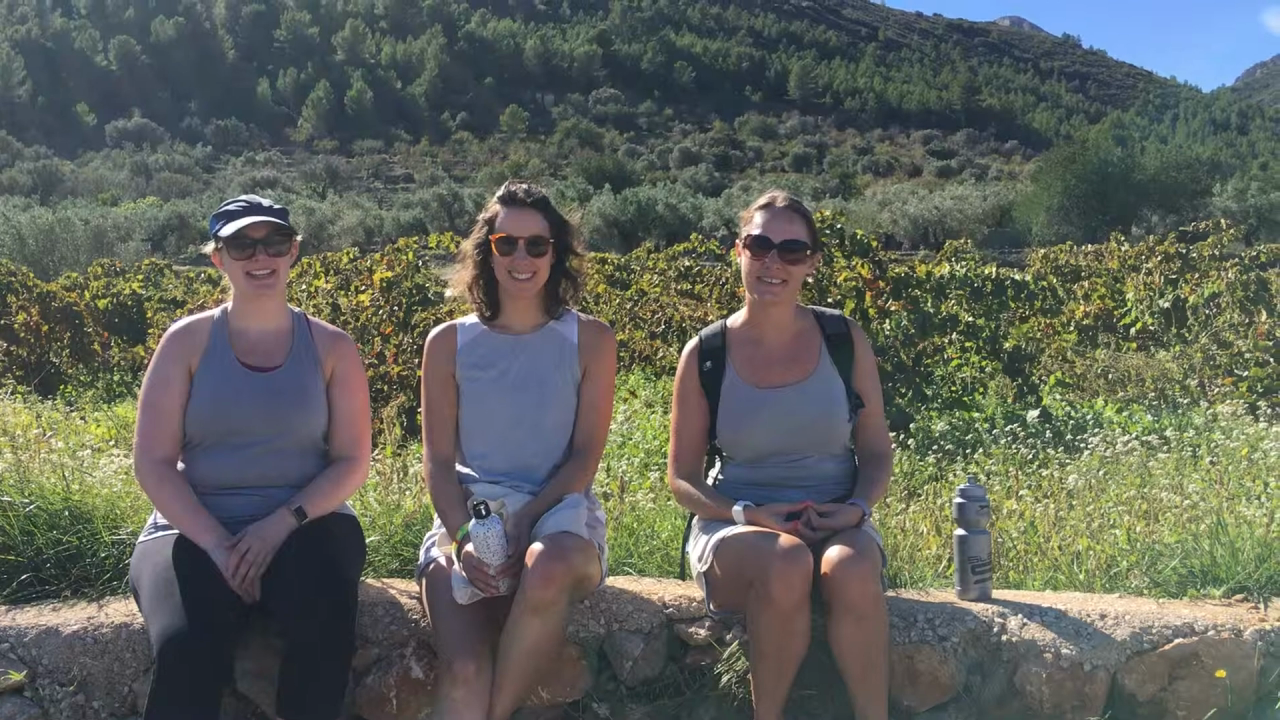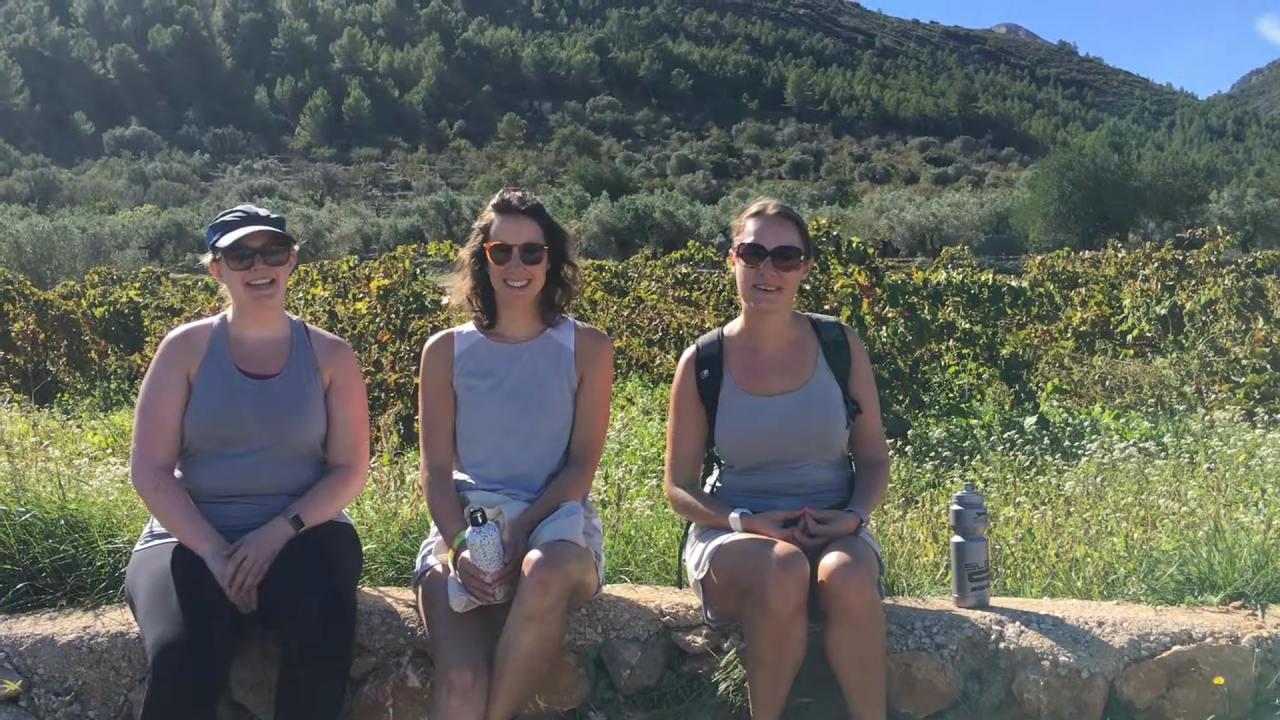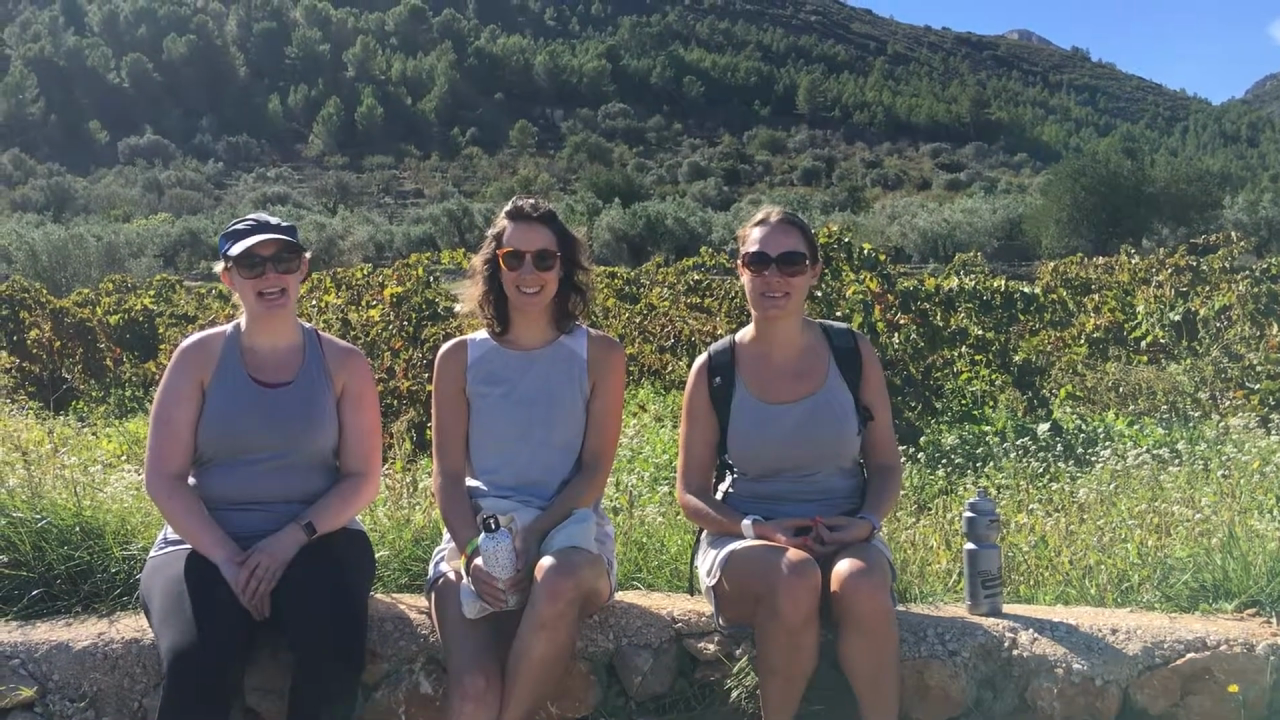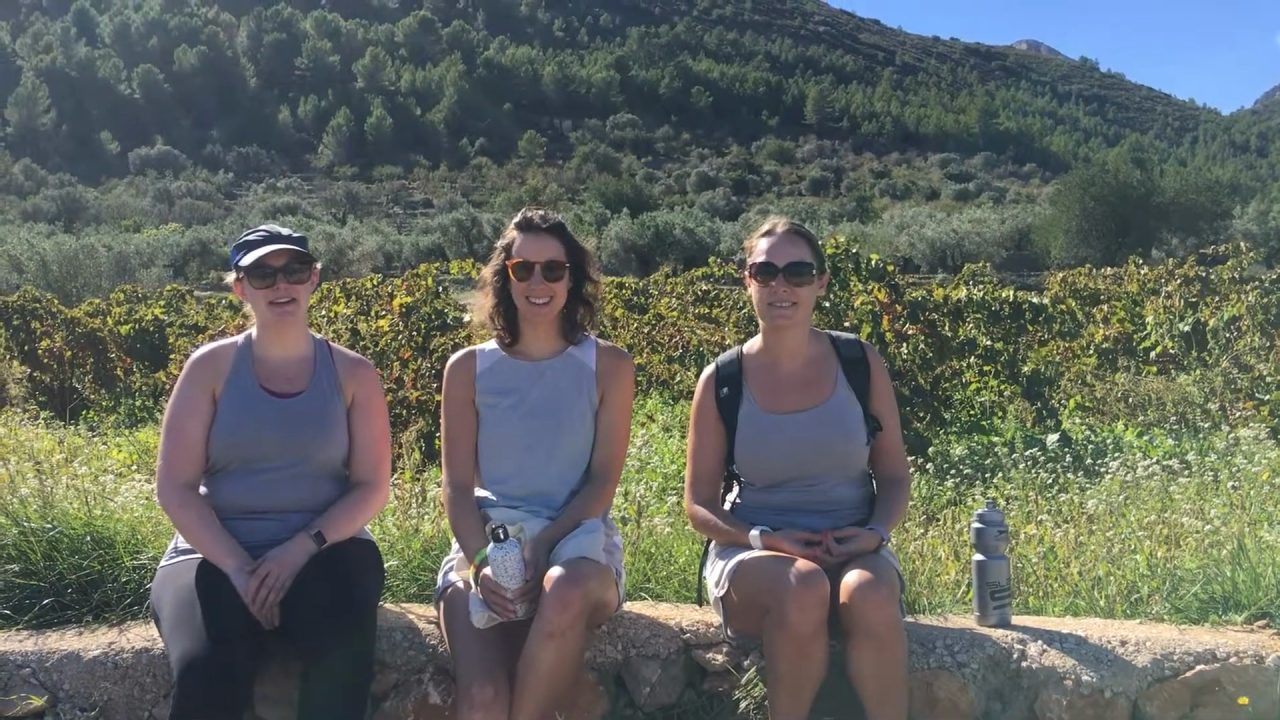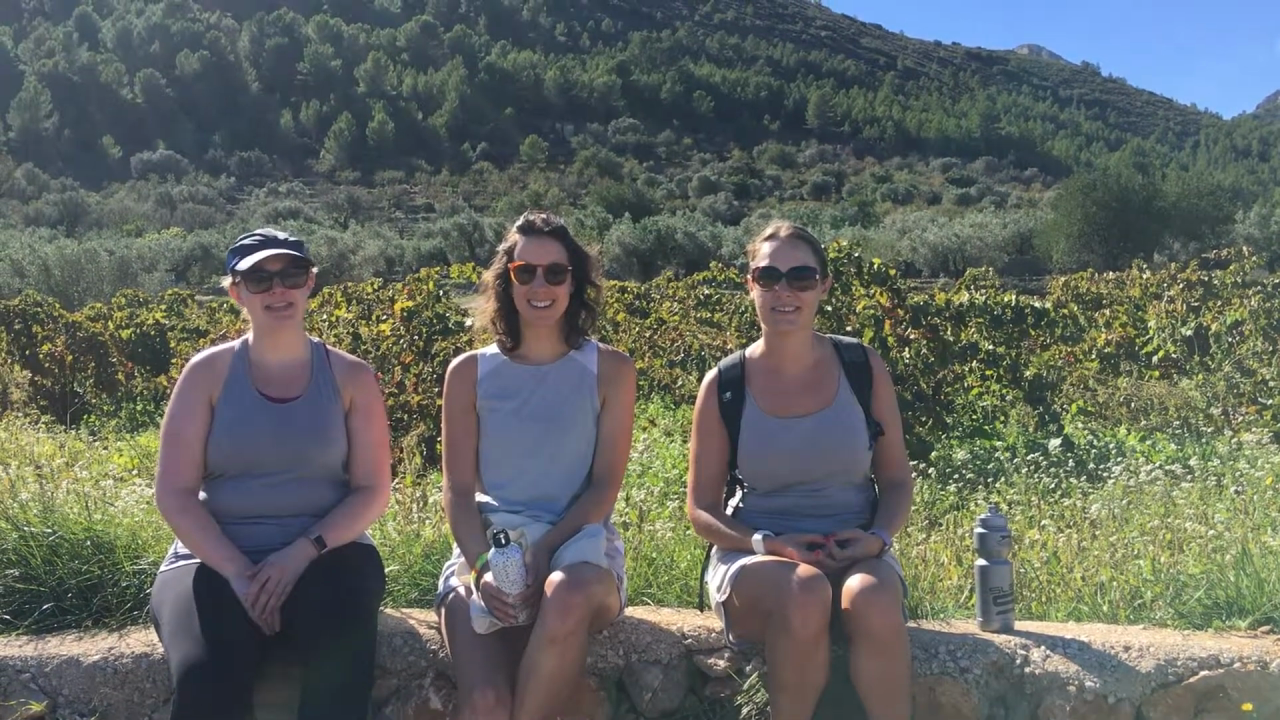
dt=1s
person 1, frame 1
left shoulder: (590, 340)
right shoulder: (448, 343)
left elbow: (586, 455)
right elbow: (438, 462)
left wrist: (524, 522)
right wrist: (464, 538)
left hip: (559, 510)
right hip: (469, 515)
left knee: (549, 567)
right knee: (464, 673)
person 1, frame 2
left shoulder: (588, 348)
right shoulder: (446, 351)
left elbow: (582, 463)
right elbow: (436, 469)
left wrist: (522, 530)
right wrist: (460, 546)
left hip: (555, 520)
right hip: (466, 524)
left knee: (544, 575)
person 1, frame 3
left shoulder: (600, 355)
right shoulder: (459, 358)
left elbow: (594, 470)
right elbow: (448, 476)
left wrist: (533, 537)
right wrist: (472, 552)
left hip: (568, 528)
right hip: (478, 532)
left knee: (557, 581)
person 1, frame 4
left shoulder: (609, 366)
right shoulder: (468, 368)
left elbow: (603, 480)
right elbow: (457, 487)
left wrist: (542, 547)
right wrist: (481, 562)
left hip: (577, 537)
right hip: (487, 542)
left knee: (566, 593)
person 1, frame 5
left shoulder: (610, 370)
right shoulder: (469, 372)
left elbow: (605, 485)
right elbow: (458, 491)
left wrist: (544, 551)
right wrist: (482, 567)
left hip: (578, 542)
right hip: (488, 546)
left knee: (567, 597)
person 2, frame 1
left shoulder: (845, 339)
right shoulder: (704, 355)
left elbow: (876, 452)
right elbow: (683, 478)
left wrist: (857, 508)
right wrist: (748, 513)
left hip: (836, 524)
right hip: (736, 526)
left knee: (851, 569)
right knee: (785, 563)
person 2, frame 2
left shoulder: (842, 346)
right shoulder: (701, 363)
left elbow: (874, 459)
right elbow: (679, 487)
left wrist: (854, 515)
right wrist: (745, 521)
left hip: (833, 531)
right hip: (732, 536)
left knee: (848, 578)
right knee: (781, 570)
person 2, frame 3
left shoulder: (854, 354)
right shoulder: (713, 371)
left elbow: (885, 466)
right elbow: (691, 495)
left wrist: (866, 522)
right wrist: (758, 529)
left hip: (845, 539)
right hip: (745, 543)
left knee: (861, 584)
right knee: (793, 576)
person 2, frame 4
left shoulder: (861, 364)
right shoulder: (721, 382)
left elbow: (894, 476)
right elbow: (699, 505)
left wrist: (875, 533)
right wrist: (764, 540)
left hip: (853, 550)
right hip: (752, 555)
left knee: (870, 595)
right knee: (802, 588)
person 2, frame 5
left shoulder: (864, 368)
right shoulder: (723, 386)
left elbow: (897, 481)
right elbow: (702, 509)
left wrist: (877, 538)
right wrist: (767, 545)
left hip: (855, 555)
right hip: (754, 558)
left knee: (873, 600)
right knee: (804, 592)
person 3, frame 1
left shoulder: (332, 347)
right shoulder: (187, 341)
left elbow: (352, 461)
right elbow: (153, 464)
left wrist: (282, 523)
right wrist: (216, 544)
left hip: (306, 524)
right hip: (195, 529)
left knee: (324, 631)
right knee: (186, 650)
person 3, frame 2
left shoulder: (330, 354)
right shoulder: (185, 348)
left elbow: (350, 469)
right elbow: (150, 470)
left wrist: (280, 531)
right wrist: (214, 552)
left hip: (302, 533)
right hip: (192, 538)
left knee: (322, 643)
right knee: (181, 660)
person 3, frame 3
left shoulder: (343, 362)
right shoulder: (199, 356)
left elbow: (362, 477)
right elbow: (164, 477)
left wrist: (293, 538)
right wrist: (226, 559)
left hip: (315, 540)
right hip: (206, 544)
left knee: (334, 652)
right knee: (196, 666)
person 3, frame 4
left shoulder: (353, 373)
right shoulder: (211, 366)
left elbow: (372, 486)
right elbow: (175, 487)
left wrist: (302, 547)
right wrist: (237, 567)
left hip: (325, 549)
right hip: (216, 553)
left knee: (342, 664)
right knee: (206, 676)
person 3, frame 5
left shoulder: (351, 376)
right shoulder: (208, 372)
left elbow: (372, 490)
right elbow: (174, 493)
left wrist: (303, 552)
right wrist: (238, 573)
left hip: (325, 554)
right hip: (216, 559)
left knee: (342, 669)
